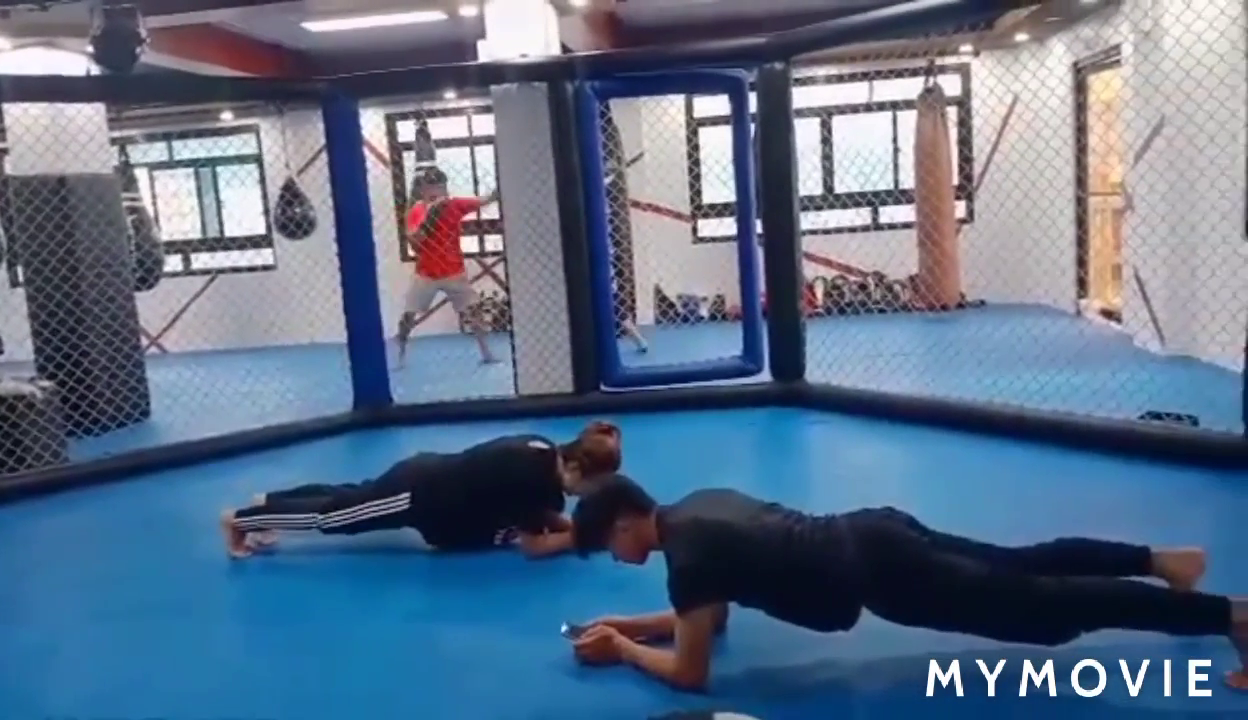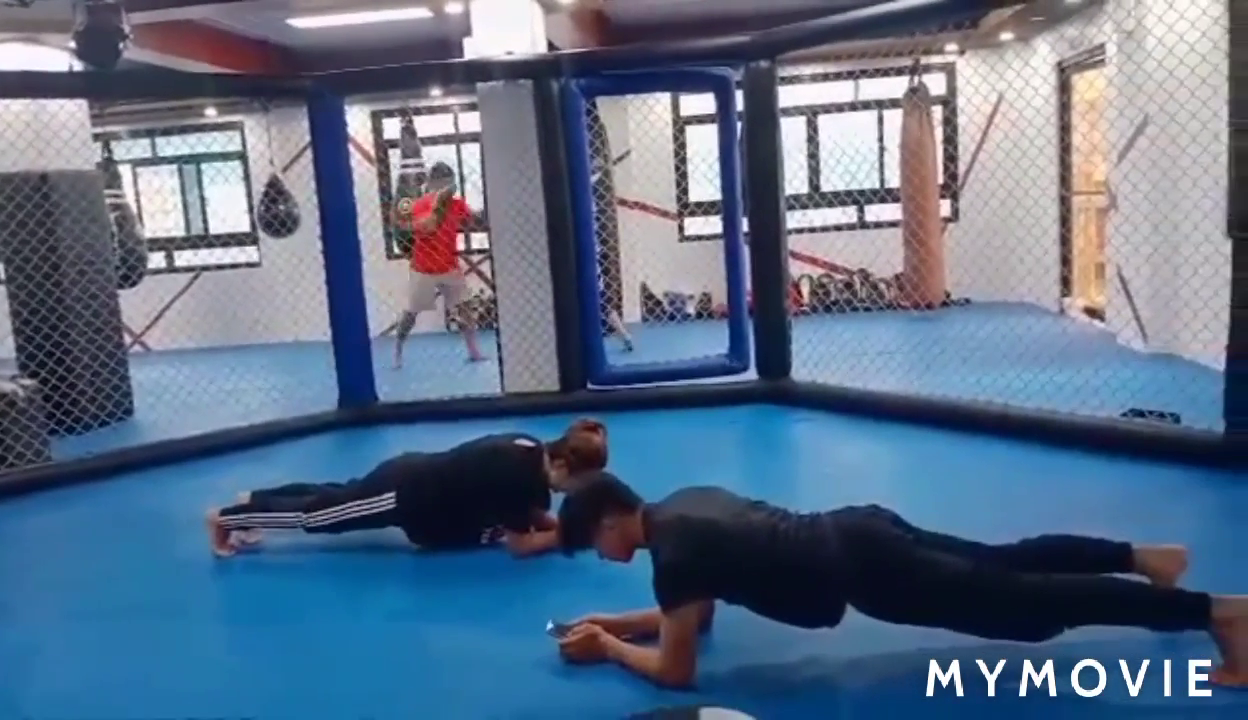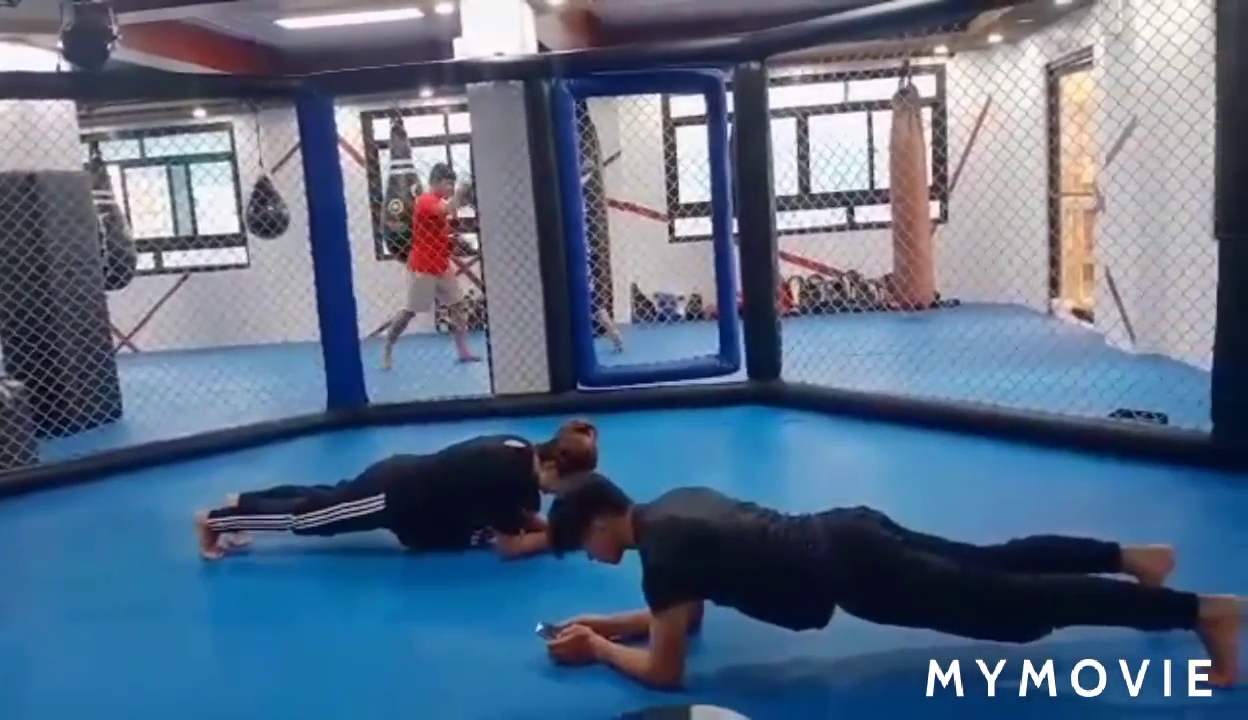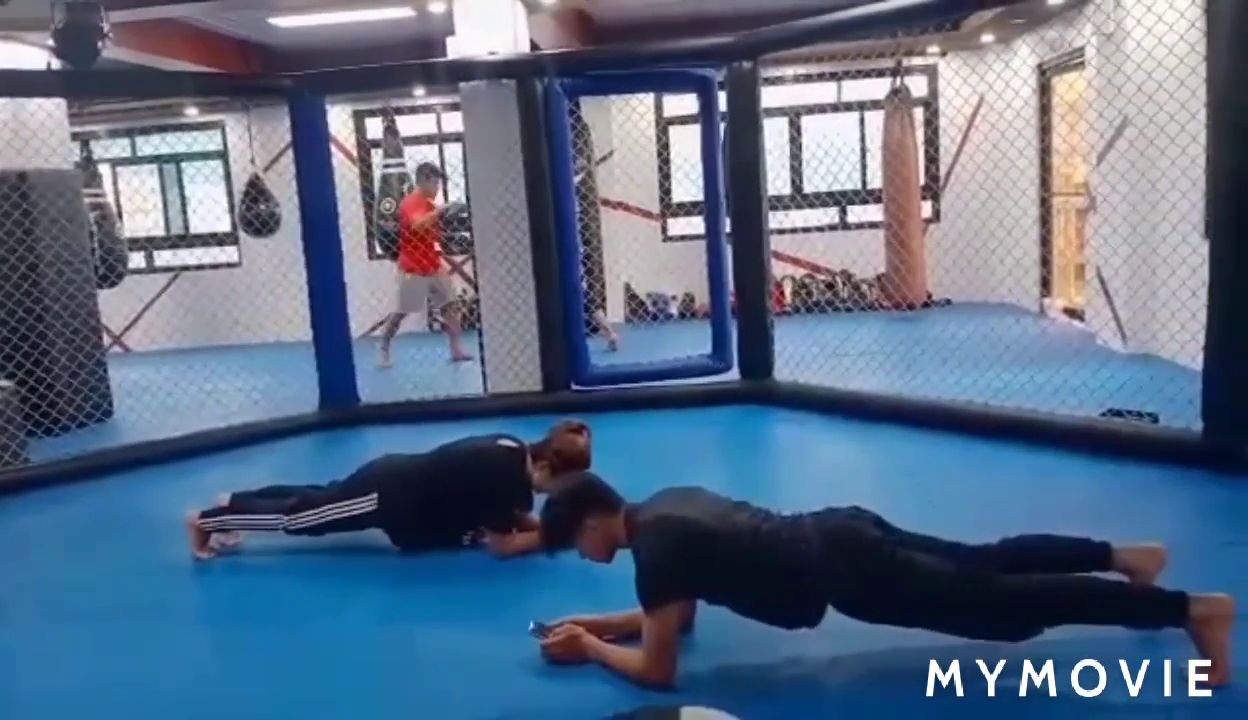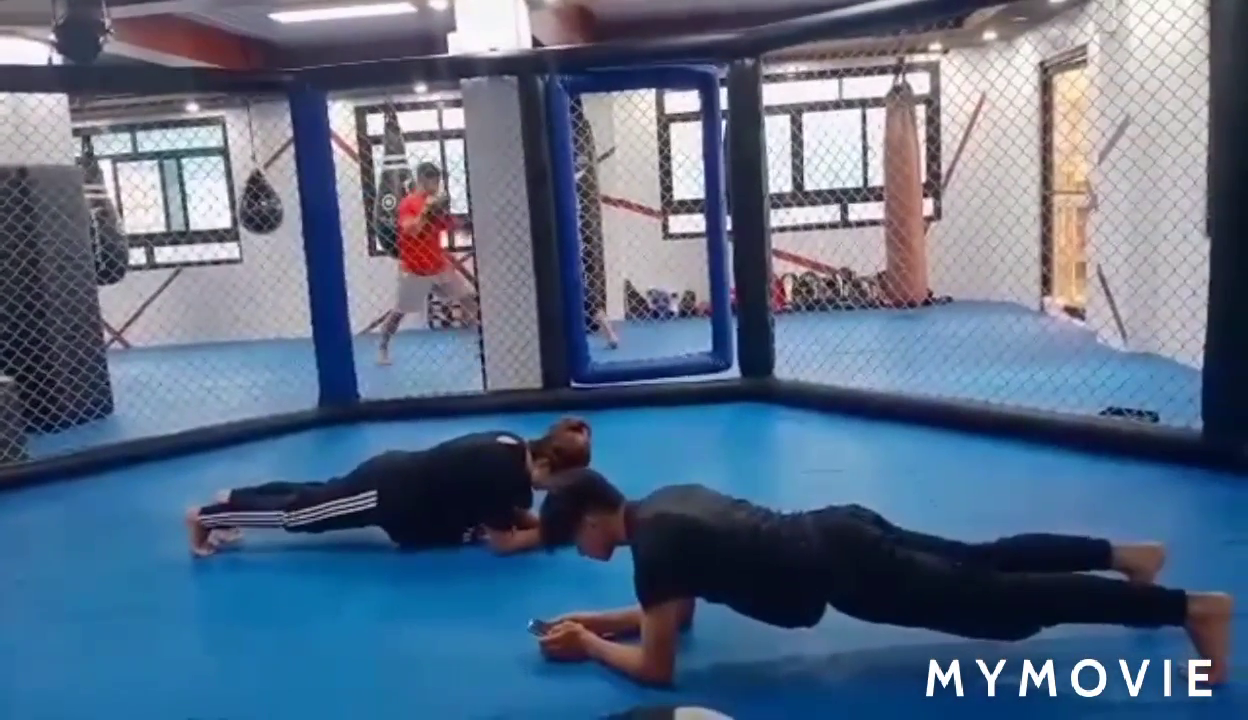
dt=0.2s
person 1, frame 1
left shoulder: (688, 552)
right shoulder: (696, 509)
left elbow: (690, 669)
right elbow: (708, 617)
left wrist: (622, 648)
right wrist: (629, 622)
left hip: (877, 573)
right hip: (876, 535)
left knee: (1040, 608)
right knee: (1022, 568)
right ankle: (1158, 559)
person 1, frame 2
left shoulder: (674, 549)
right shoulder: (682, 507)
left elbow: (675, 667)
right elbow: (695, 614)
left wrist: (607, 646)
right wrist: (615, 620)
left hip: (863, 571)
right hip: (862, 532)
left knee: (1024, 607)
right knee: (1006, 565)
right ankle: (1141, 556)
person 1, frame 3
left shoulder: (663, 549)
right shoulder: (672, 508)
left elbow: (665, 667)
right elbow: (685, 615)
left wrist: (597, 646)
right wrist: (606, 621)
left hip: (852, 572)
right hip: (851, 533)
left knee: (1011, 606)
right knee: (994, 565)
right ankle: (1129, 556)
person 1, frame 4
left shoulder: (656, 547)
right shoulder: (665, 508)
left elbow: (658, 667)
right elbow: (676, 614)
left wrist: (590, 645)
right wrist: (599, 619)
left hip: (845, 572)
right hip: (843, 533)
left knee: (1003, 604)
right knee: (986, 564)
left ankle: (1189, 608)
right ankle: (1121, 554)
person 1, frame 5
left shoulder: (654, 545)
right shoulder: (664, 506)
left elbow: (657, 665)
right elbow: (675, 612)
left wrist: (588, 643)
right wrist: (596, 617)
left hip: (846, 571)
right hip: (843, 531)
left knee: (1000, 603)
right knee: (984, 564)
left ankle: (1189, 607)
right ankle: (1120, 554)
person 2, frame 1
left shoulder: (546, 455)
right shoulder: (534, 474)
left elbow: (546, 516)
right elbow: (535, 543)
left wrist: (576, 525)
left hip: (429, 475)
right hip: (422, 495)
left knee: (346, 500)
right knee: (334, 514)
left ankle: (267, 503)
right ankle: (242, 519)
person 2, frame 2
left shoulder: (533, 453)
right shoulder: (521, 472)
left elbow: (532, 514)
right elbow: (521, 542)
left wrist: (563, 524)
left hip: (415, 475)
right hip: (408, 495)
left knee: (332, 499)
right knee: (319, 513)
left ankle: (252, 501)
right ankle: (227, 518)
person 2, frame 3
left shoulder: (522, 454)
right shoulder: (511, 474)
left elbow: (522, 516)
right elbow: (510, 545)
left wrist: (552, 525)
left hip: (405, 478)
right hip: (399, 497)
left knee: (321, 501)
right knee: (308, 515)
left ankle: (241, 504)
right ankle: (215, 520)
person 2, frame 4
left shoulder: (515, 452)
right shoulder: (504, 473)
left elbow: (514, 515)
right elbow: (502, 543)
left hip: (397, 477)
right hip: (391, 497)
left knee: (313, 501)
right knee: (301, 515)
left ankle: (233, 503)
right ankle: (207, 520)
person 2, frame 5
left shoulder: (515, 450)
right shoulder: (505, 470)
left elbow: (514, 513)
right elbow: (503, 540)
left hip: (398, 474)
right hip: (391, 494)
left knee: (313, 498)
right knee: (300, 512)
left ankle: (233, 500)
right ankle: (207, 517)
person 3, frame 1
left shoulder: (455, 204)
right shoulder: (415, 211)
left elbow: (483, 201)
right elbow: (414, 239)
left wrist: (495, 195)
right wrist: (428, 214)
left hip: (454, 272)
right hip: (426, 274)
left knee: (472, 310)
right knee: (408, 315)
left ankle: (486, 352)
right ankle: (401, 354)
person 3, frame 2
left shoulder: (456, 203)
right shoulder: (420, 204)
left elbow: (474, 217)
right elbow: (426, 228)
right wrist: (437, 204)
left hip: (449, 268)
right hip: (423, 270)
left knee: (463, 307)
right knee: (411, 312)
left ankle: (473, 350)
right ankle: (398, 351)
person 3, frame 3
left shoulder: (439, 203)
right shoulder: (425, 201)
right elbow: (447, 210)
left wrist: (453, 243)
right wrist: (460, 193)
left hip: (442, 267)
right hip: (422, 268)
left knee: (456, 306)
right knee: (409, 311)
left ankle: (463, 351)
right ankle: (387, 351)
person 3, frame 4
left shoulder: (429, 204)
right shoulder: (409, 203)
right elbow: (420, 226)
right wrist: (441, 210)
left hip: (433, 266)
right hip: (413, 269)
left knee: (451, 305)
right knee: (401, 312)
left ankle: (456, 350)
right ankle: (384, 351)
person 3, frame 5
left shoulder: (436, 203)
right shoulder: (407, 204)
left elbow: (449, 226)
right elbow: (411, 231)
right wrist: (427, 210)
left hip: (440, 266)
right hip: (414, 270)
left knee: (468, 299)
right knee: (399, 311)
right ankle: (383, 349)
